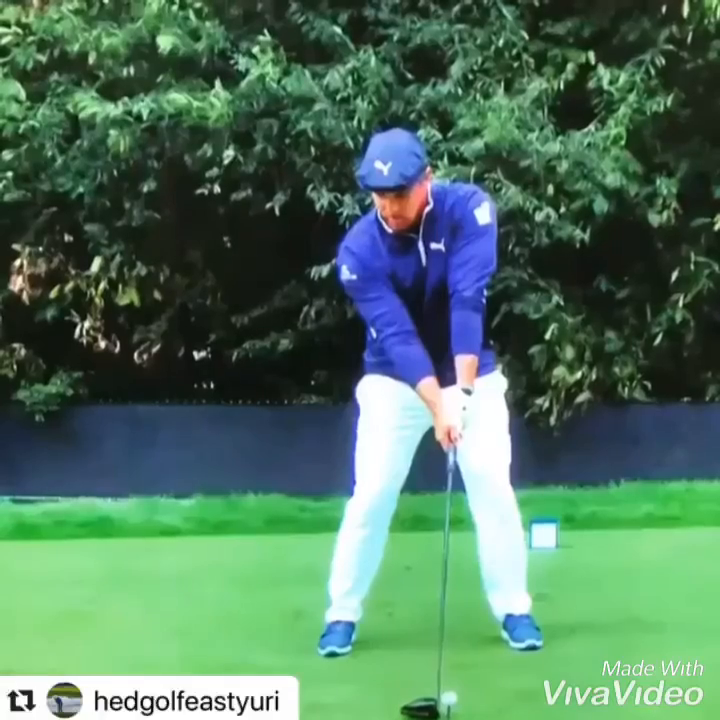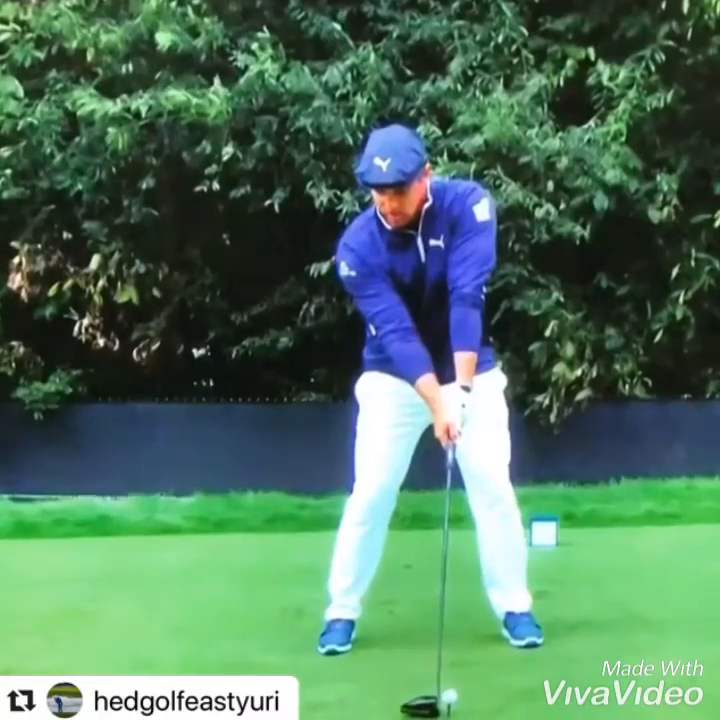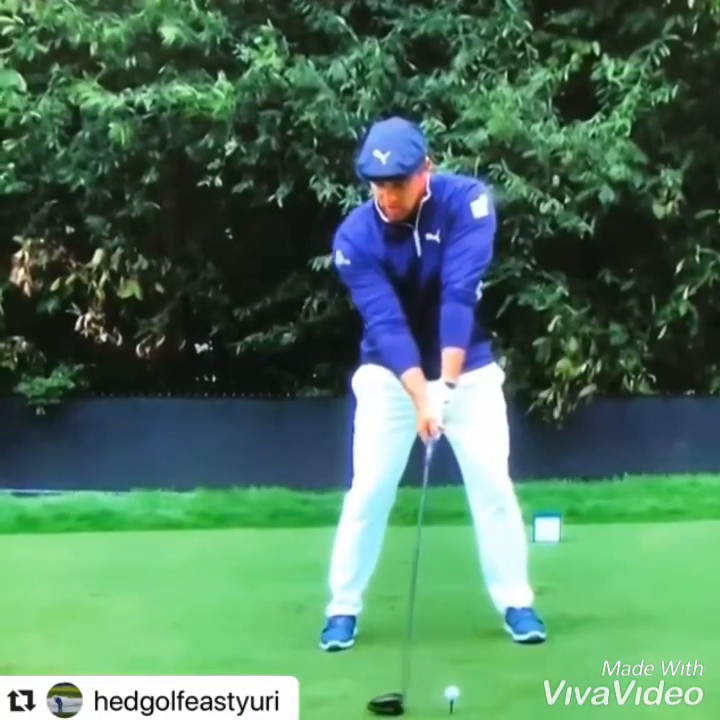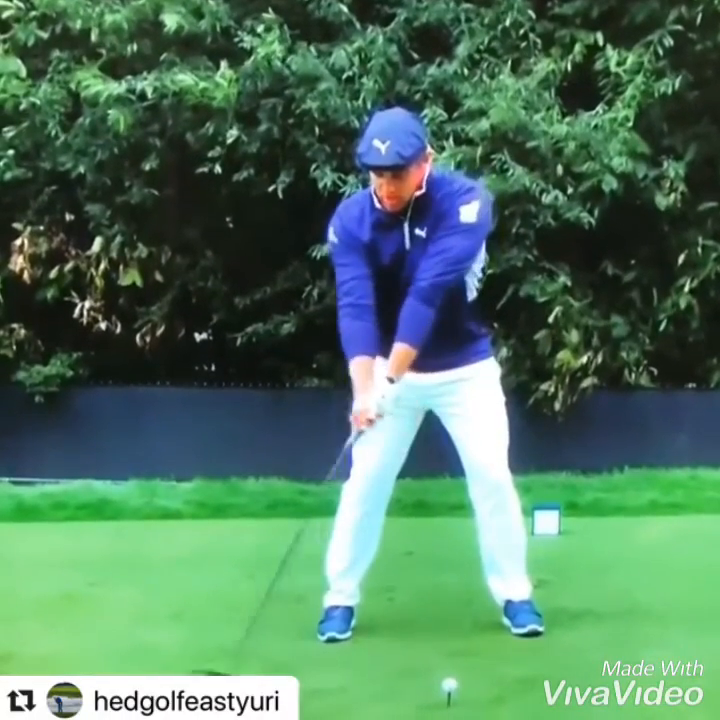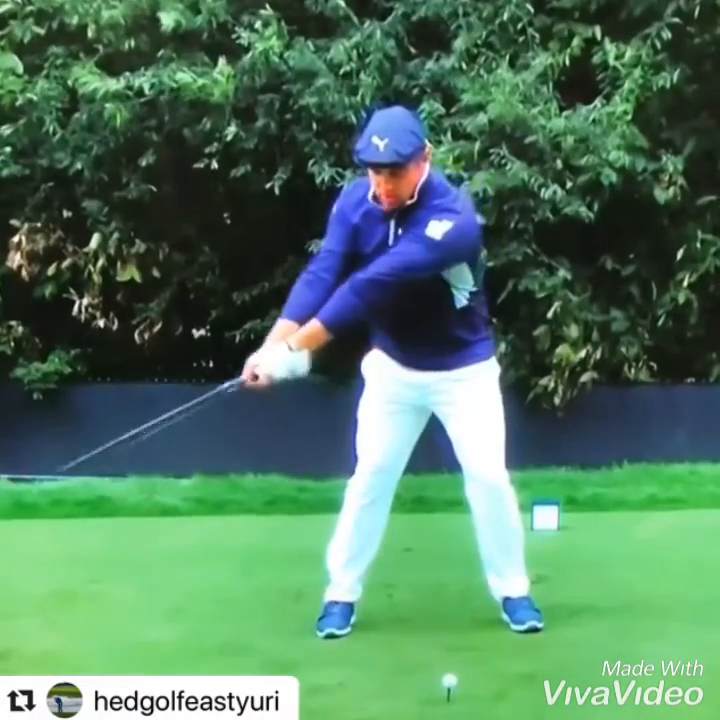
dt=1s
person 1, frame 1
left shoulder: (467, 207)
right shoulder: (359, 248)
left elbow: (470, 301)
right elbow: (395, 333)
left wrist: (464, 389)
right wrist: (437, 405)
left hip: (472, 376)
right hip: (394, 383)
left knee: (493, 487)
right knee: (372, 493)
left ankle: (513, 610)
right ankle: (342, 613)
person 1, frame 2
left shoulder: (467, 204)
right shoulder: (358, 246)
left elbow: (469, 298)
right elbow: (395, 332)
left wrist: (462, 387)
right wrist: (437, 402)
left hip: (470, 374)
right hip: (394, 380)
left knee: (493, 485)
right knee: (372, 491)
left ankle: (514, 607)
right ankle: (342, 611)
person 1, frame 3
left shoulder: (466, 200)
right shoulder: (355, 237)
left elbow: (460, 295)
right elbow: (386, 323)
left wrist: (448, 384)
right wrist: (420, 396)
left hip: (468, 369)
right hip: (389, 376)
left knee: (492, 481)
right knee: (370, 487)
left ankle: (515, 600)
right ankle: (343, 606)
person 1, frame 4
left shoulder: (465, 201)
right shoulder: (351, 218)
left elbow: (429, 293)
right elbow: (355, 305)
left wrist: (390, 381)
right wrist: (364, 385)
left hip: (465, 367)
right hip: (385, 366)
left knee: (491, 476)
right knee: (366, 480)
left ankle: (513, 593)
right ankle: (341, 597)
person 1, frame 5
left shoulder: (453, 217)
right shoulder: (355, 202)
left elbow: (371, 286)
right elbow: (322, 274)
left wrist: (296, 349)
right wrist: (274, 342)
left hip: (463, 369)
right hip: (392, 366)
left knee: (487, 477)
right knee: (371, 477)
left ankle: (512, 590)
right ankle: (342, 592)
